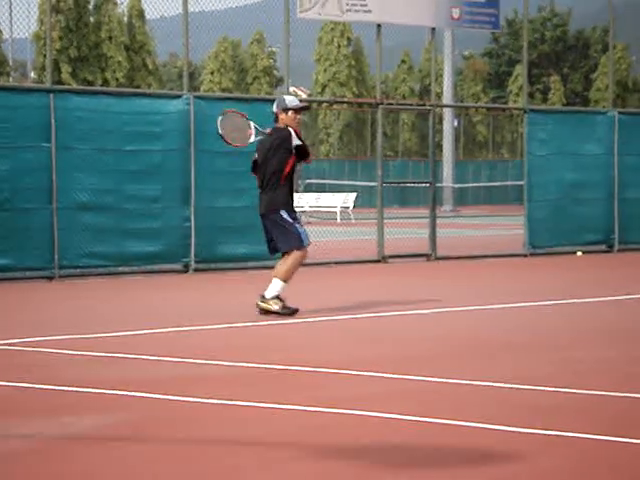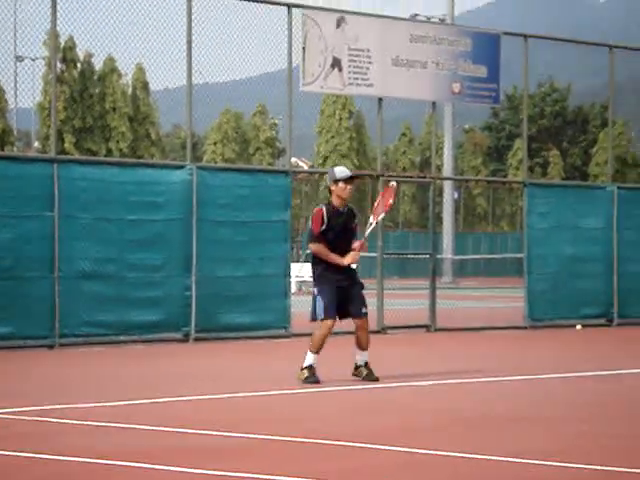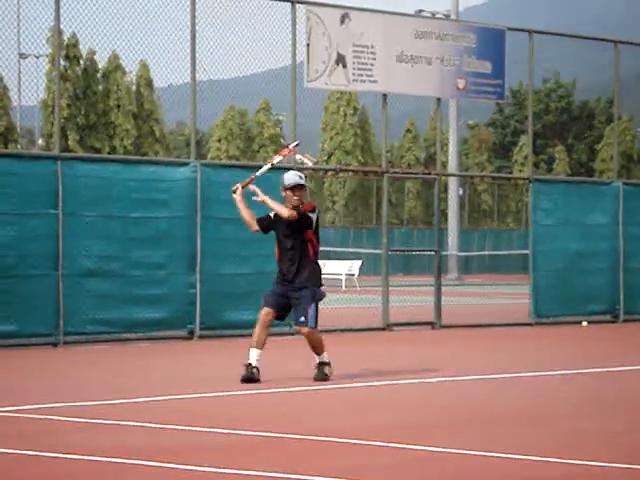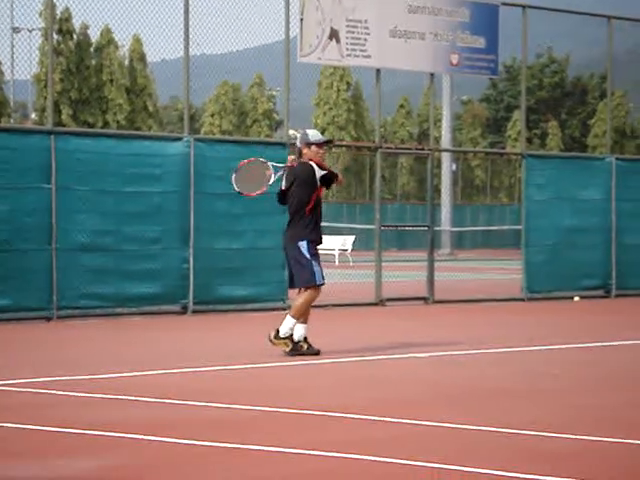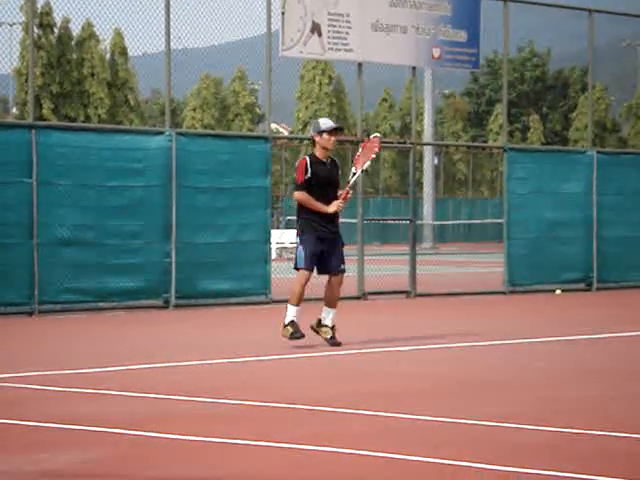
dt=1s
person 1, frame 1
left shoulder: (262, 142)
right shoulder: (289, 134)
left elbow: (256, 173)
right elbow: (305, 157)
left hip: (266, 205)
right hip: (279, 205)
left knee: (291, 253)
right knee: (300, 250)
left ankle: (272, 299)
right ankle: (269, 295)
person 1, frame 2
left shoulder: (351, 213)
right shoulder: (322, 212)
right elbow: (314, 245)
left wrist: (356, 247)
right wrist: (342, 259)
left hip: (347, 276)
right hip: (325, 277)
left knee: (362, 321)
right knee: (327, 322)
left ankle: (361, 366)
right ankle: (308, 367)
person 1, frame 3
left shoulder: (310, 210)
right shoulder: (277, 214)
left elbow: (289, 213)
right elbow: (255, 225)
left wrist: (264, 198)
right wrist: (239, 200)
left hip: (306, 282)
right hip: (283, 280)
left knee: (307, 329)
right knee: (265, 316)
left ankle: (323, 362)
right ankle: (252, 366)
person 1, frame 4
left shoulder: (290, 173)
right shoulder: (313, 168)
left elbow: (283, 200)
right elbow: (337, 179)
left hip: (295, 238)
right hip: (303, 239)
left knee: (306, 289)
right knee: (312, 288)
left ankle: (298, 340)
right ankle: (283, 333)
person 1, frame 5
left shoulder: (334, 164)
right shoulder: (306, 162)
right elbow: (299, 194)
left wrist: (340, 197)
right wrist: (327, 208)
left hip: (331, 229)
right hip: (309, 229)
left knee: (337, 276)
right knee: (304, 273)
left ankle: (324, 323)
right ankle: (290, 321)
